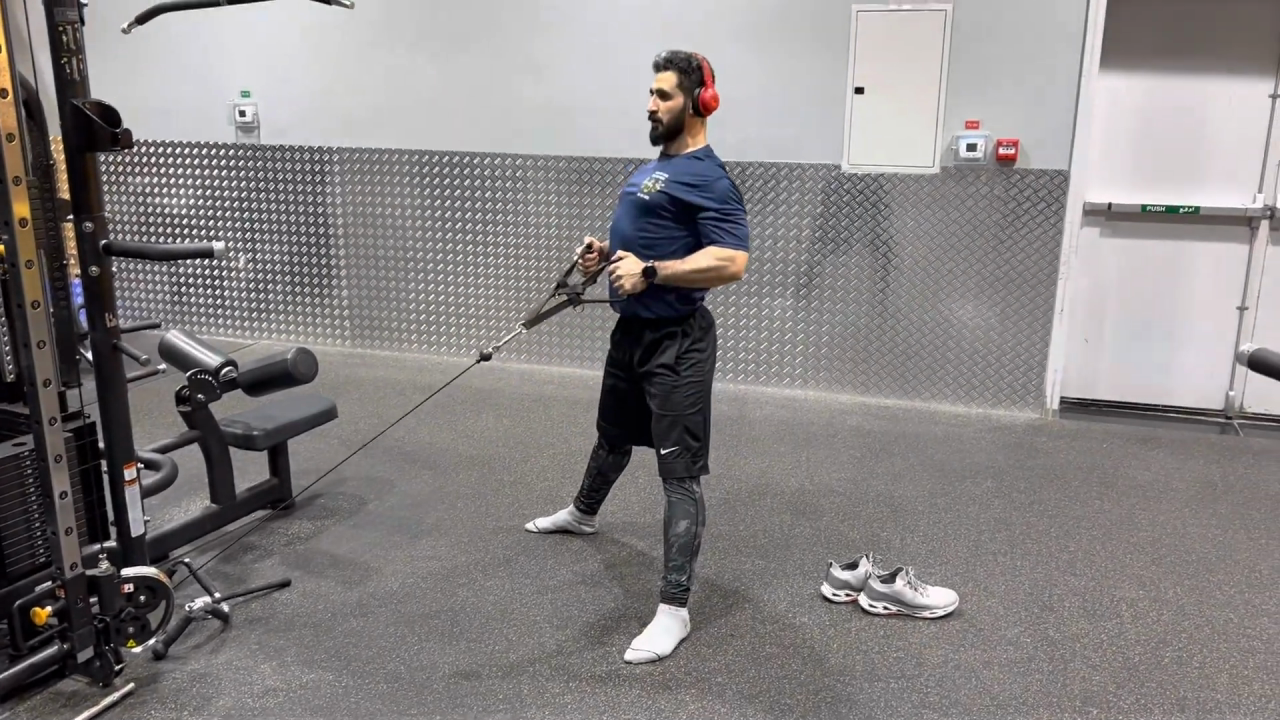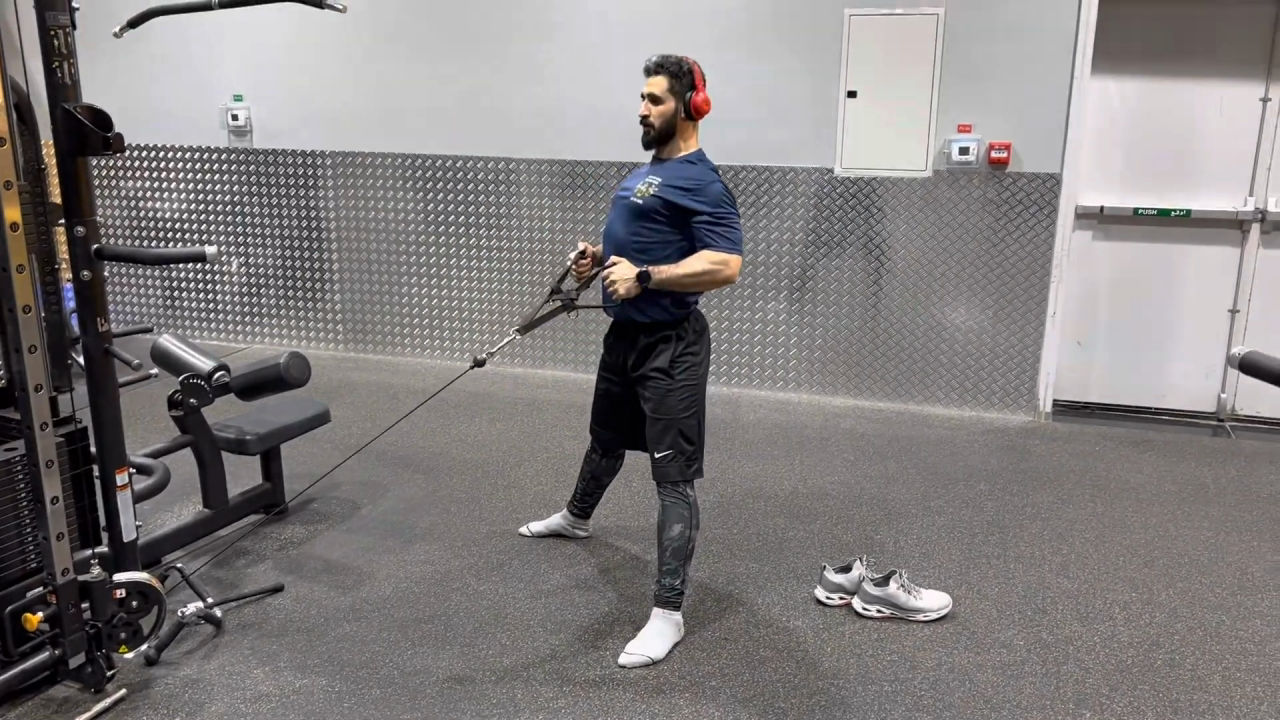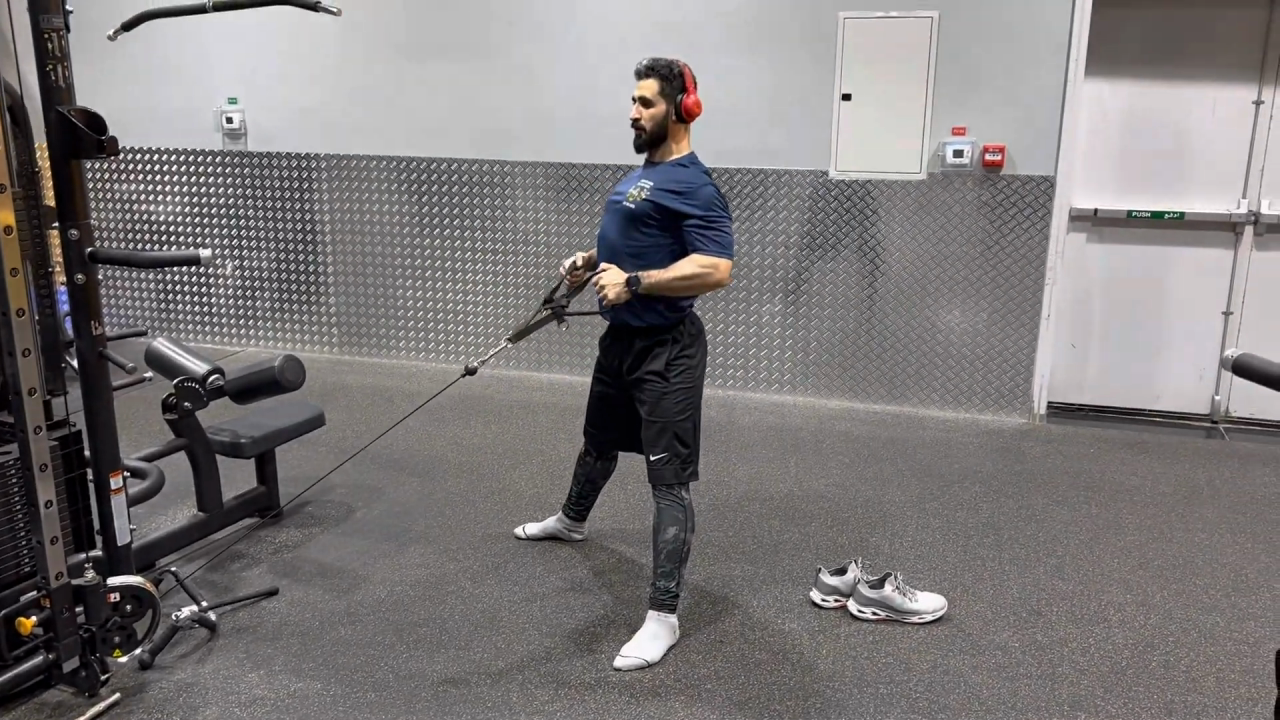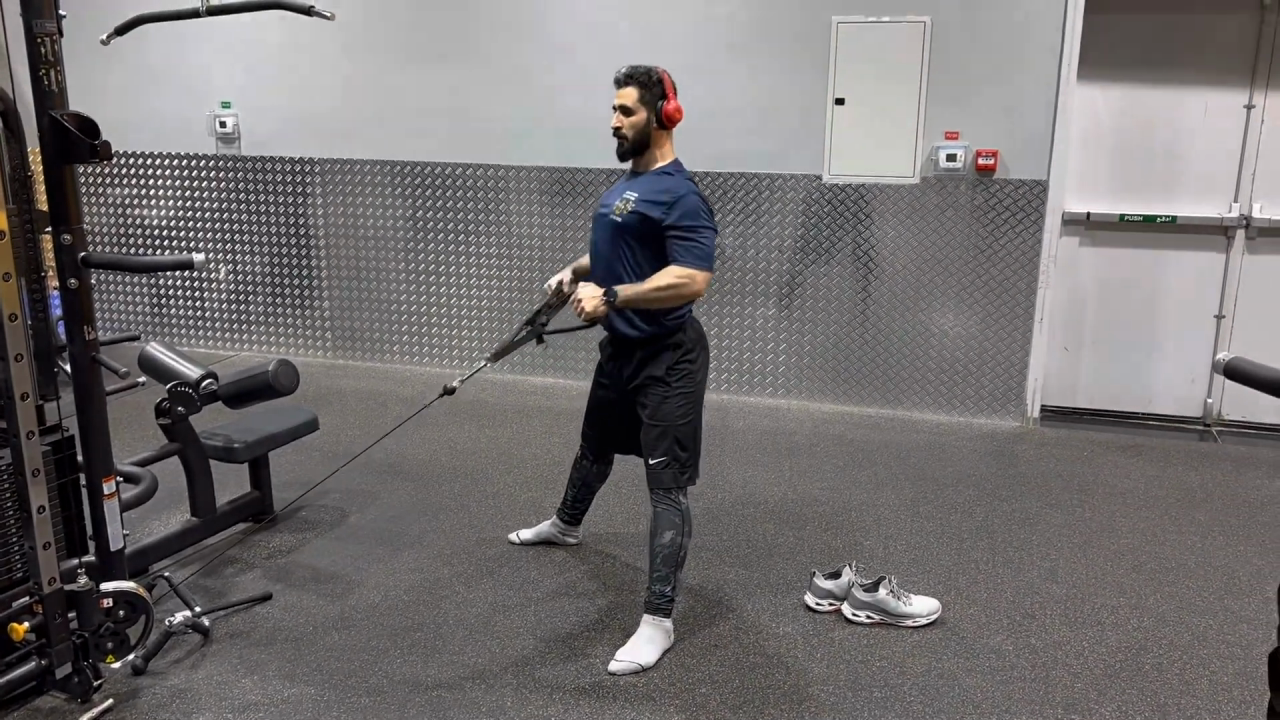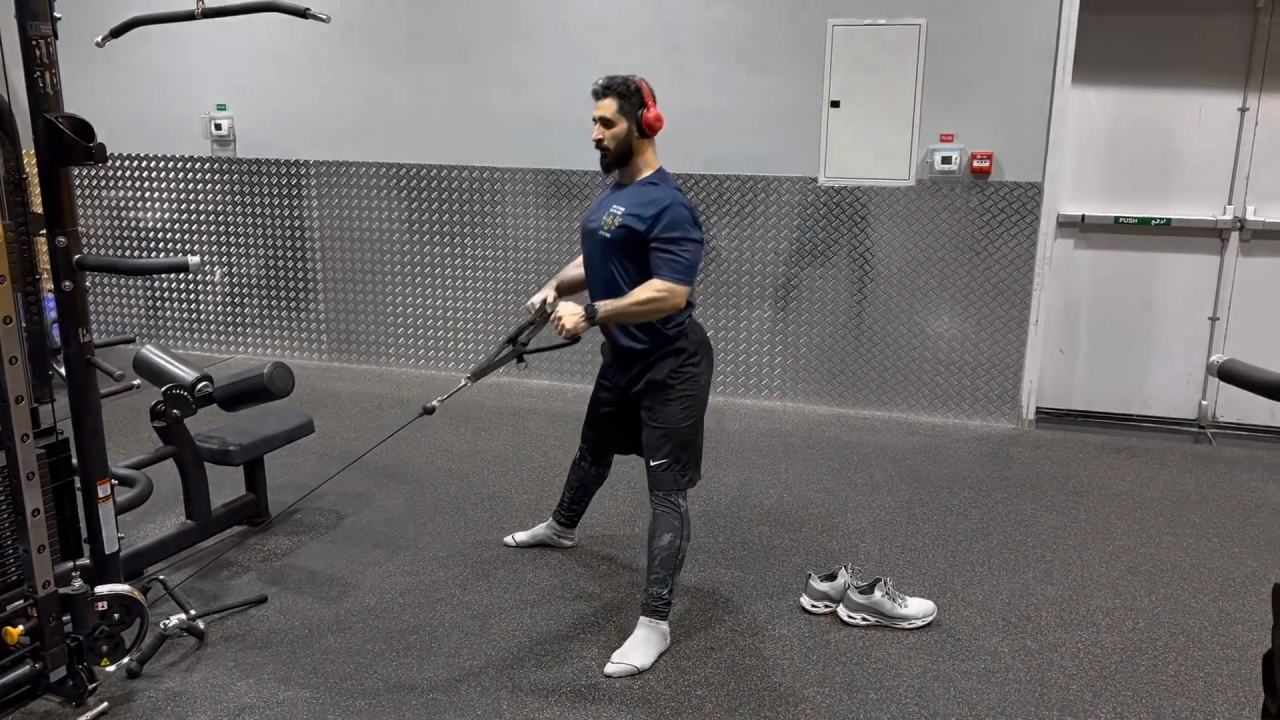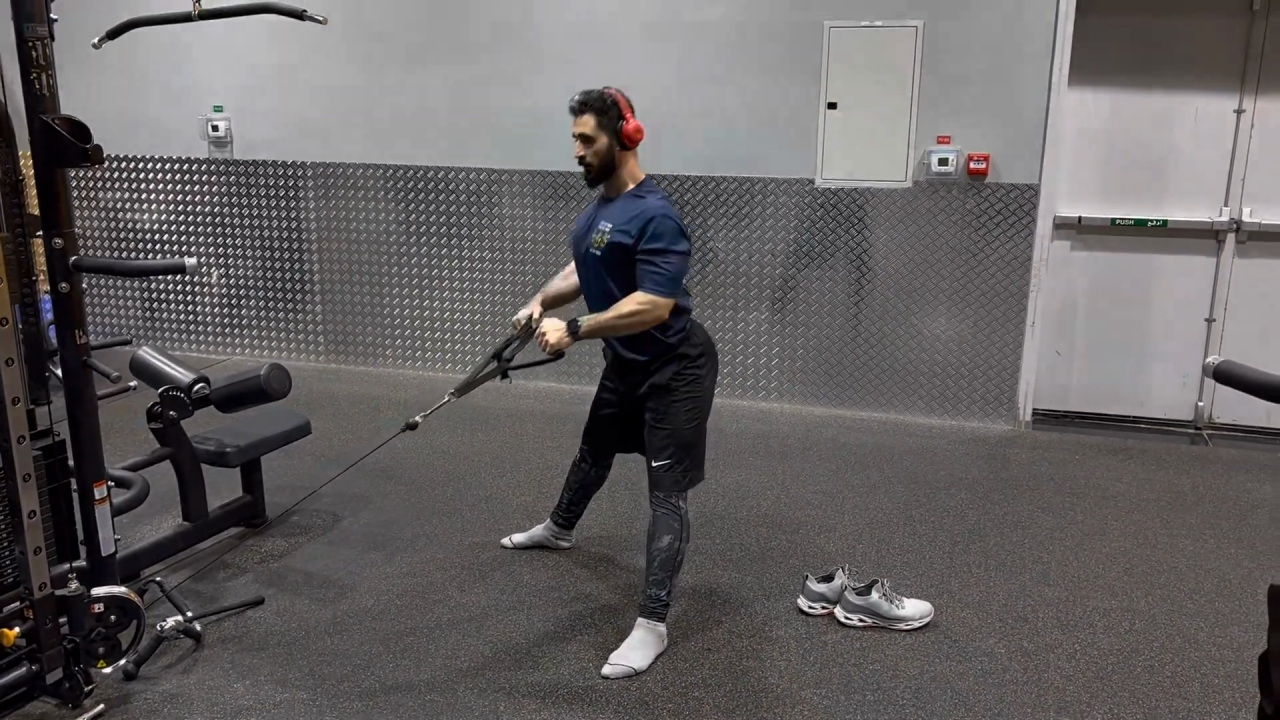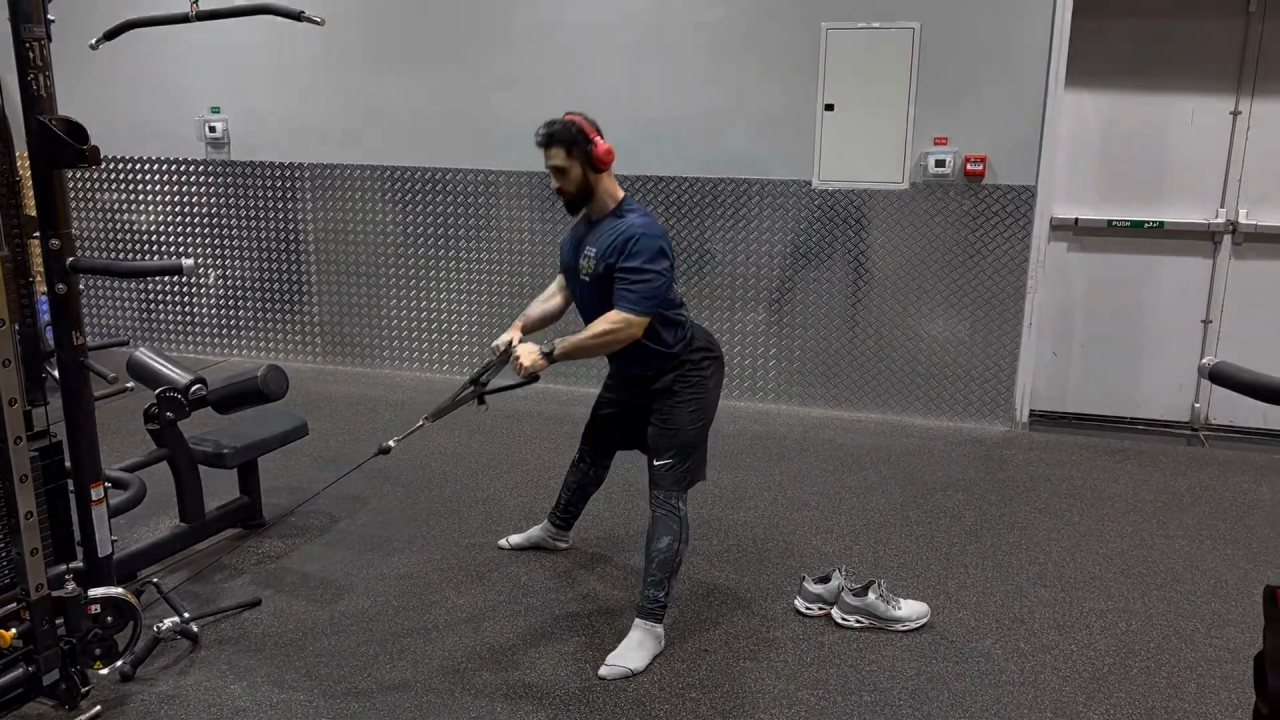
dt=0.2s
person 1, frame 1
left shoulder: (708, 179)
right shoulder: (656, 166)
left elbow: (732, 262)
left wrist: (650, 271)
right wrist: (606, 250)
left hip: (677, 340)
right hip: (631, 329)
left knee: (679, 472)
right knee: (612, 434)
left ankle: (674, 609)
right ankle: (583, 512)
person 1, frame 2
left shoulder: (700, 182)
right shoulder: (648, 170)
left elbow: (726, 265)
left wrist: (645, 277)
right wrist: (599, 254)
left hip: (670, 345)
right hip: (625, 334)
left knee: (674, 476)
right knee: (605, 439)
left ankle: (668, 613)
right ankle: (576, 517)
person 1, frame 3
left shoulder: (692, 185)
right shoulder: (641, 173)
left elbow: (716, 269)
left wrist: (634, 282)
right wrist: (589, 260)
left hip: (667, 349)
right hip: (620, 337)
left knee: (669, 479)
right knee: (598, 441)
left ankle: (663, 616)
right ankle: (571, 519)
person 1, frame 4
left shoulder: (678, 194)
right shoulder: (627, 183)
left elbow: (692, 280)
left wrist: (611, 297)
right wrist: (574, 271)
left hip: (667, 357)
right hip: (620, 348)
left knee: (666, 485)
right knee: (594, 446)
left ankle: (658, 621)
right ankle: (566, 524)
person 1, frame 5
left shoulder: (666, 205)
right shoulder: (613, 193)
left elbow: (671, 293)
right elbow: (597, 260)
left wrist: (592, 313)
right wrist: (557, 285)
left hip: (672, 363)
right hip: (623, 356)
left knee: (667, 489)
right knee: (593, 449)
left ankle: (655, 623)
right ankle: (562, 527)
person 1, frame 6
left shoulder: (654, 216)
right shoulder: (599, 205)
left elbow: (653, 306)
right elbow: (585, 270)
left wrist: (574, 329)
right wrist: (541, 301)
left hip: (676, 366)
right hip: (627, 361)
left knee: (667, 491)
right knee: (593, 450)
left ankle: (652, 625)
right ankle: (559, 528)
person 1, frame 7
left shoulder: (638, 234)
right shoulder: (583, 224)
left elbow: (626, 325)
right elbow: (564, 288)
left wrist: (547, 353)
right wrist: (519, 329)
left hip: (683, 372)
right hip: (633, 369)
left knee: (666, 493)
right knee: (592, 450)
left ankle: (650, 626)
right ankle: (556, 530)
